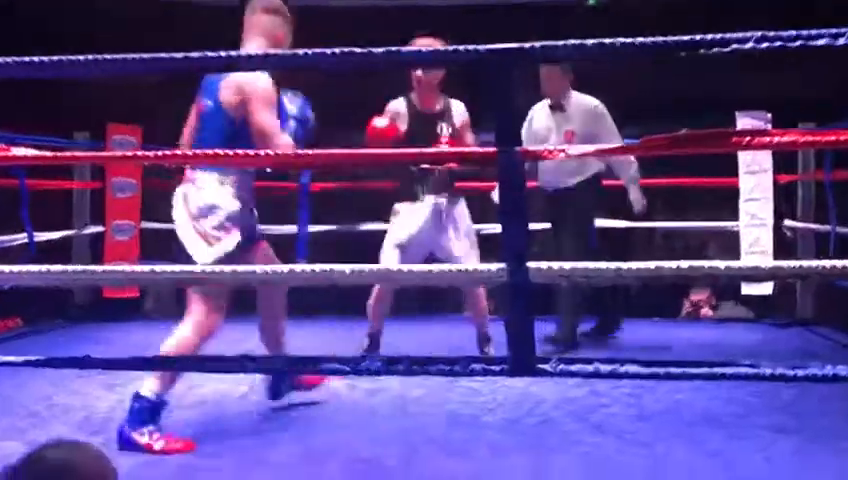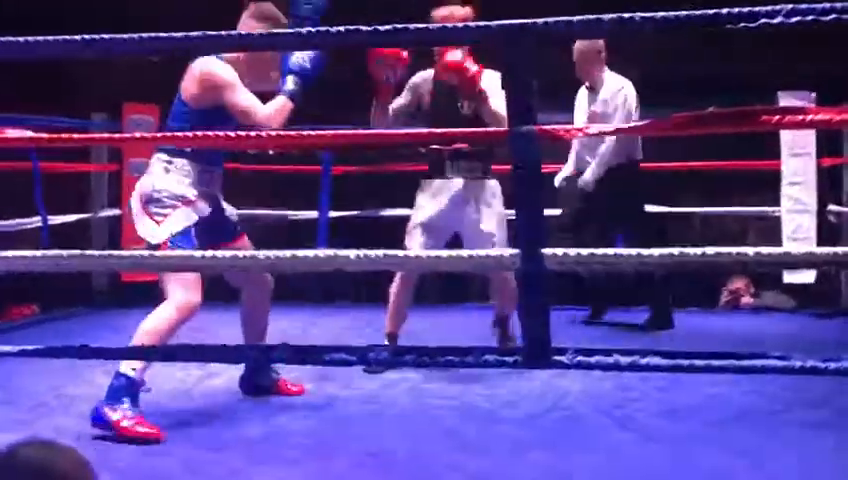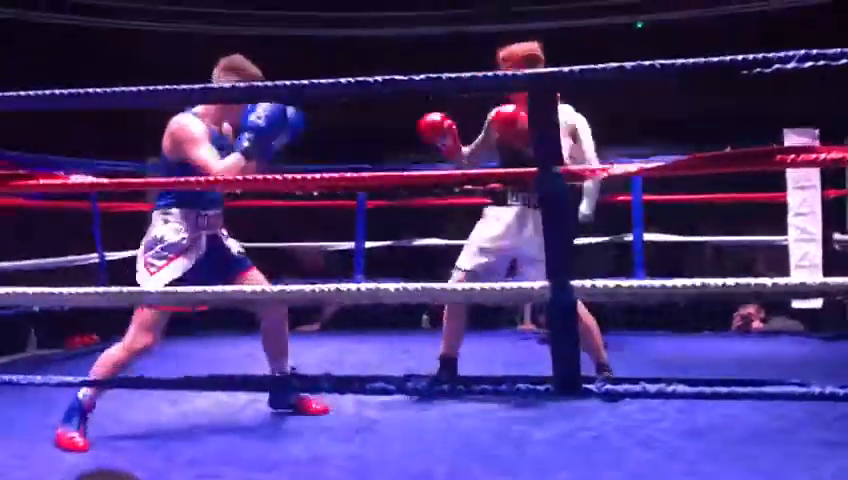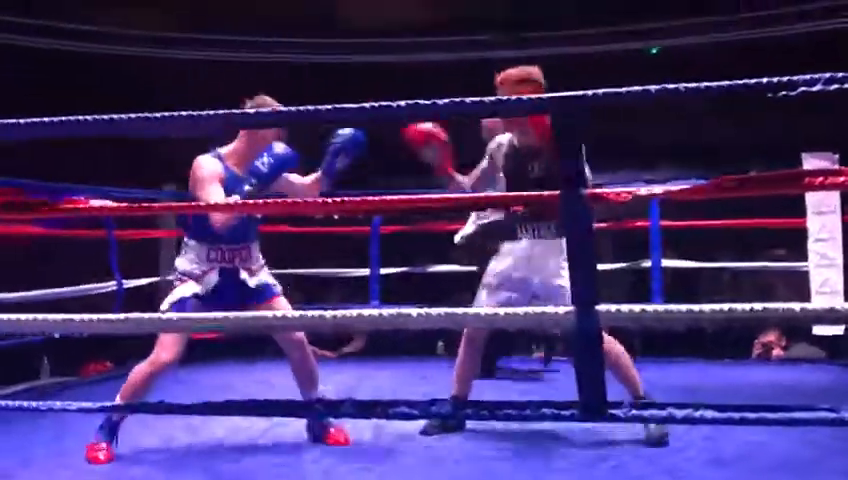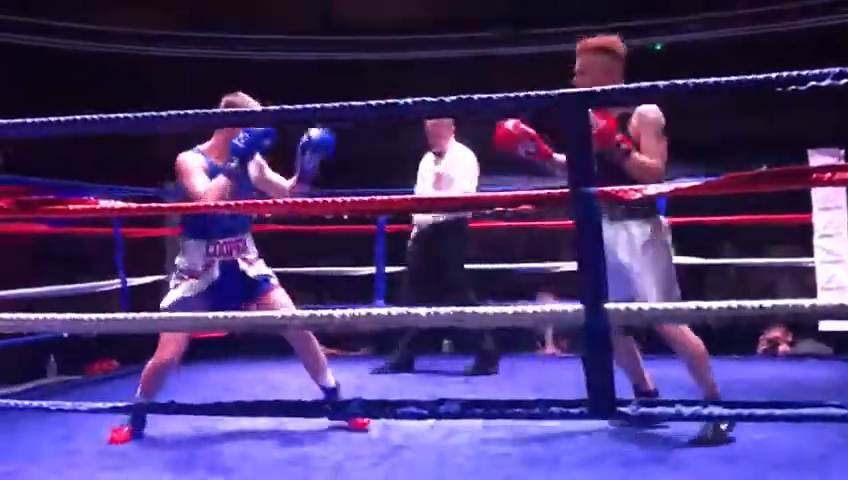
dt=0.5s
person 1, frame 1
left shoulder: (219, 73)
right shoulder: (252, 79)
left elbow: (188, 143)
right elbow: (274, 153)
right wrist: (293, 132)
left hip: (225, 198)
right hip: (213, 204)
left knee: (274, 282)
right knee: (204, 320)
left ankle: (282, 373)
right ankle: (140, 422)
person 1, frame 2
left shoulder: (232, 71)
right shoulder: (212, 70)
left elbow: (268, 79)
right elbow: (267, 123)
right wrist: (297, 79)
left hip: (203, 193)
right hip: (174, 192)
left knee: (259, 283)
right knee: (185, 299)
left ankle: (258, 373)
right ankle: (117, 403)
person 1, frame 3
left shoulder: (223, 129)
right shoulder: (185, 126)
left elbow: (246, 173)
right elbow: (222, 176)
left wrist: (269, 142)
right wrist: (252, 138)
left hip: (213, 238)
right hip: (176, 242)
left knee: (274, 309)
right knee: (141, 339)
left ankle: (284, 392)
right ankle: (75, 416)
person 1, frame 4
left shoulder: (264, 165)
right shoulder: (207, 166)
left elbow: (306, 192)
right elbow: (220, 220)
left wrist: (334, 162)
right wrist: (257, 185)
left hip: (247, 269)
right hip: (202, 272)
left knee: (297, 340)
right knee: (163, 357)
left ankle: (318, 420)
right ankle: (107, 428)
person 1, frame 5
left shoulder: (251, 160)
right shoulder: (190, 161)
left elbow: (288, 194)
right elbow: (210, 200)
left wrist: (306, 162)
right wrist: (238, 158)
left hip: (245, 262)
right hip: (200, 267)
left knee: (299, 329)
right knee: (168, 354)
left ankle: (335, 401)
right ankle: (136, 419)
person 2, frame 1
left shoulder: (456, 111)
right shoulder: (397, 109)
right wrist: (382, 145)
left hip: (449, 206)
right hip: (411, 207)
right knee: (387, 278)
left ankle: (484, 342)
right ankle: (372, 341)
person 2, frame 2
left shoulder: (490, 80)
right shoulder: (423, 83)
left elbow: (504, 129)
right elbow: (381, 123)
left wrist: (476, 92)
right wrist: (382, 94)
left hip: (480, 185)
right hip: (438, 185)
left knee: (499, 265)
left ankle: (503, 324)
right ankle: (389, 342)
person 2, frame 3
left shoulder: (562, 115)
right shoulder: (498, 119)
right elbow: (467, 161)
left wrist: (527, 141)
right wrist: (447, 143)
left hip: (542, 216)
right hip: (502, 215)
right knee: (458, 286)
left ankle: (604, 371)
right ankle: (447, 367)
person 2, frame 4
right shoulder: (502, 146)
right elbow: (469, 191)
left wrist: (552, 143)
right wrist: (438, 161)
left hip: (557, 249)
right hip: (515, 249)
right knee: (474, 329)
right ankle: (455, 410)
person 2, frame 5
left shoulder: (644, 113)
right shoulder: (592, 114)
left elbow: (655, 175)
left wrist: (614, 143)
right wrist: (535, 148)
left hip: (640, 230)
right hip: (604, 229)
left knee: (667, 323)
right ankle: (648, 398)
person 3, frame 1
left shoulder: (589, 108)
right shoulder: (537, 113)
left elbow: (615, 149)
left wrist: (633, 187)
left hip: (581, 190)
right hip: (552, 193)
left knee: (573, 255)
right knee: (578, 256)
left ankle: (566, 330)
right ankle: (607, 319)
person 3, frame 2
left shoulder: (620, 89)
right shoulder: (583, 94)
left elbow: (617, 136)
left wrist: (593, 172)
right wrist: (569, 169)
left hip: (618, 175)
right hip: (590, 175)
left knee: (636, 240)
right knee: (569, 229)
left ankle: (660, 311)
right ankle: (598, 299)
person 3, frame 3
left shoulder: (574, 122)
right shoulder: (540, 125)
left elbow: (591, 164)
left wrist: (590, 201)
right wrist: (521, 196)
left hip: (569, 198)
right hip: (547, 200)
left knee: (561, 259)
right knee: (550, 260)
right ankle: (560, 325)
person 3, frame 4
left shoulder: (515, 152)
right shoulder: (494, 154)
left elbow: (522, 196)
right wrist: (470, 225)
left hip: (507, 230)
right hip: (489, 229)
left knee: (495, 295)
right knee: (495, 294)
left ankle: (485, 360)
right ankle: (545, 341)
person 3, frame 5
left shoulder: (463, 158)
right shoulder: (428, 160)
left elbow: (459, 196)
left wrist: (429, 217)
right wrist: (417, 230)
left hip: (447, 233)
right hip: (426, 234)
left knee: (457, 295)
right knee: (417, 294)
left ankle: (487, 354)
right ankle: (405, 355)
